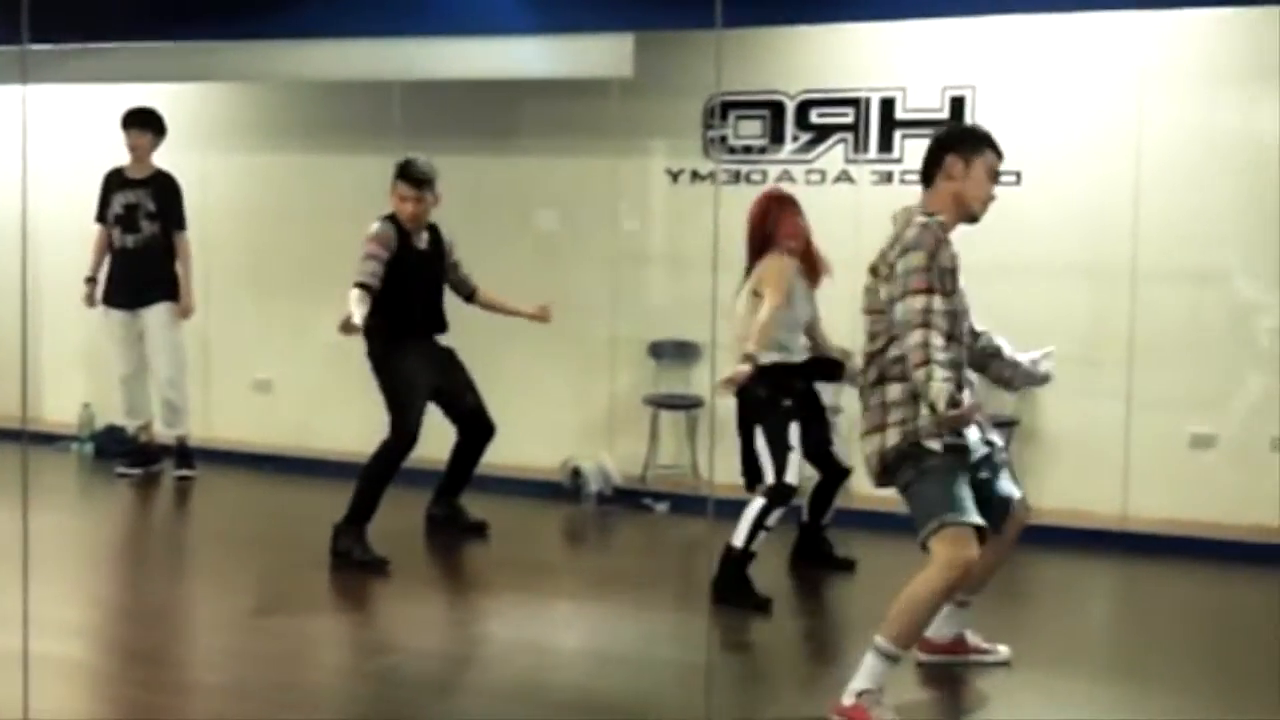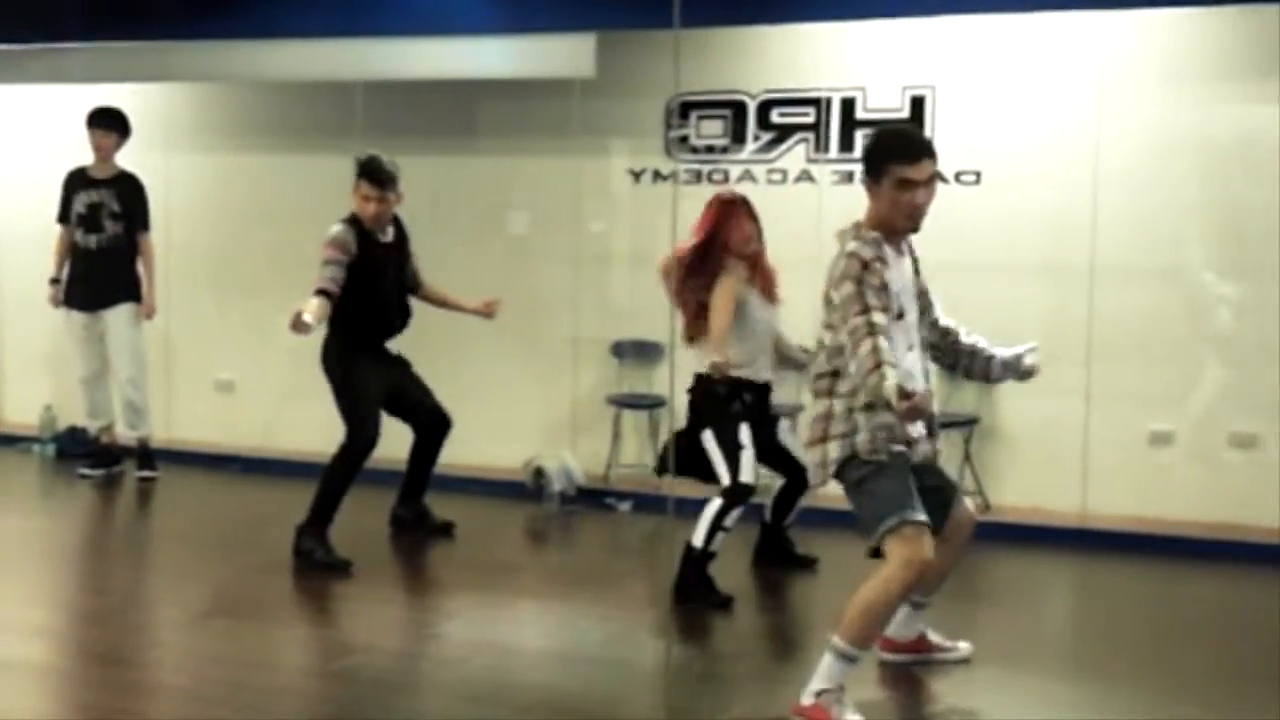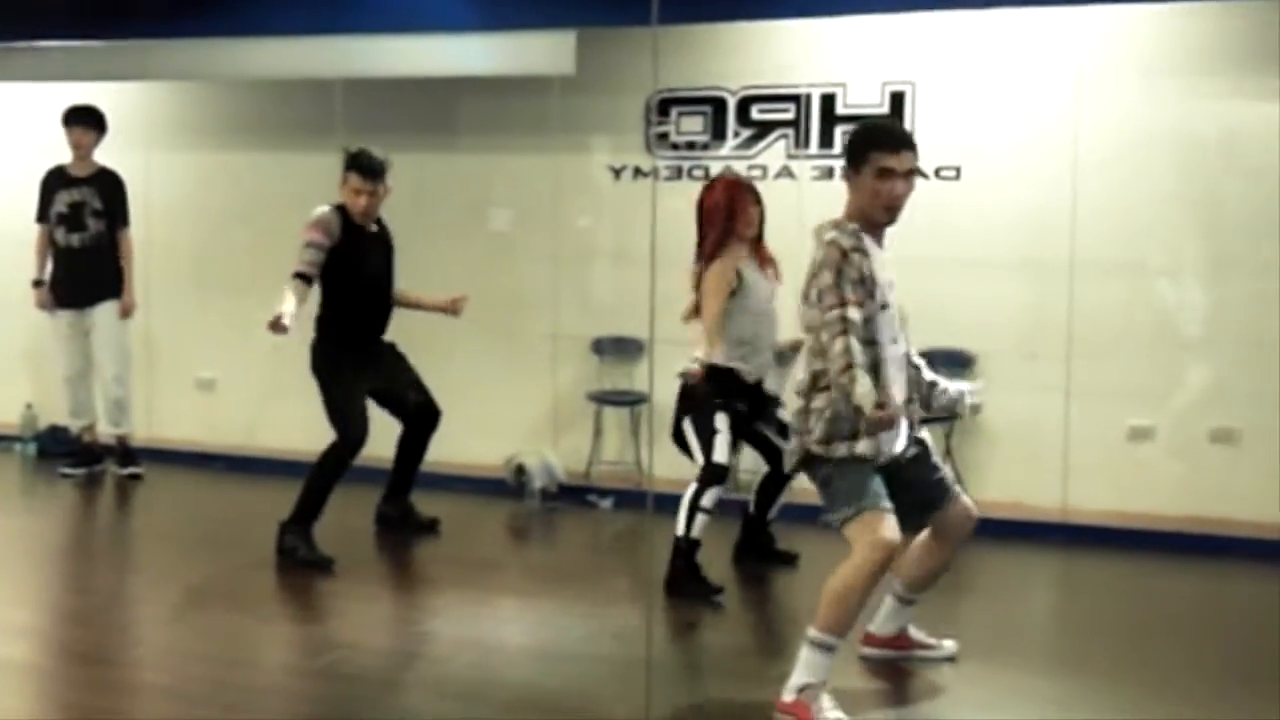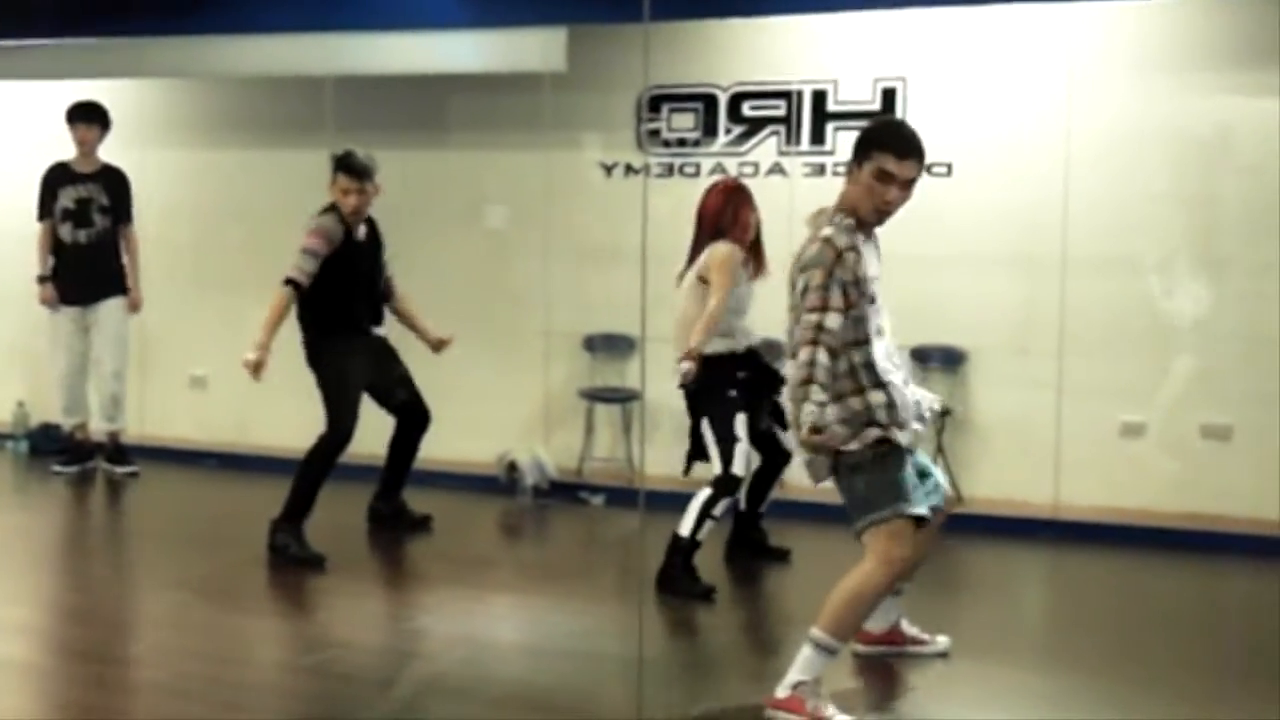
dt=0.3s
person 1, frame 1
left shoulder: (936, 242)
right shoulder: (919, 237)
right elbow: (917, 330)
left wrist: (1019, 367)
right wrist: (944, 397)
left hip: (951, 426)
right hip: (914, 431)
left knee: (1007, 520)
right knee: (957, 555)
left ankle: (943, 636)
person 1, frame 2
left shoulder: (902, 251)
right shoulder: (859, 257)
left elbow: (935, 334)
right elbow: (866, 342)
left wrist: (1004, 363)
right wrist: (896, 393)
left hip: (899, 432)
right hip: (862, 436)
left knee: (957, 523)
right knee: (912, 555)
left ankle: (902, 634)
person 1, frame 3
left shoulder: (873, 246)
right shoulder: (836, 247)
right elbow: (839, 340)
left wrist: (941, 393)
right wrist: (868, 398)
left hip: (892, 429)
right hip: (841, 429)
left knee: (956, 517)
right knee: (879, 541)
left ankle: (887, 629)
person 1, frame 4
left shoulder: (860, 241)
right shoulder: (830, 245)
right elbow: (814, 344)
left wrist: (911, 394)
right wrist: (813, 416)
left hip: (888, 415)
right hip: (857, 424)
left knee: (931, 507)
right knee: (890, 551)
left ankle: (879, 625)
person 2, frame 1
left shoulder: (802, 269)
right shoulder: (777, 268)
right elbow: (763, 318)
left wrist: (843, 365)
right wrist: (748, 359)
left hip: (796, 384)
right hip: (770, 386)
left knee: (837, 468)
right knee: (783, 486)
left ankle: (810, 545)
right ankle: (729, 579)
person 2, frame 2
left shoulder: (759, 276)
right shoulder: (729, 281)
right elbow: (718, 330)
left wrist: (808, 362)
right wrist: (717, 360)
left hip: (752, 397)
right hip: (723, 396)
left knee: (802, 470)
right knee: (739, 486)
left ankle: (772, 545)
right ankle: (691, 579)
person 2, frame 3
left shoulder: (755, 258)
right shoulder: (726, 262)
right elbow: (709, 315)
left wrist: (770, 358)
right wrist: (703, 357)
left hip: (747, 388)
right hip: (713, 386)
left knee: (786, 458)
right knee: (716, 467)
left ankle: (754, 540)
right ankle: (682, 570)
person 2, frame 4
left shoulder: (736, 254)
right shoulder: (725, 252)
right elbow: (714, 306)
right wrist: (691, 356)
left hip: (740, 370)
right hip: (716, 376)
left knee: (778, 452)
right knee: (731, 476)
left ankle: (745, 536)
person 3, frame 1
left shoulder: (437, 239)
right shoulder: (384, 232)
left elbow: (467, 290)
right elbow: (366, 285)
left wrist: (524, 313)
right wrist: (356, 316)
left hip: (429, 349)
right hip: (395, 347)
left knee: (479, 425)
right knee: (404, 435)
left ankle: (443, 508)
person 3, frame 2
left shoulder: (398, 231)
right shoulder: (345, 235)
left elbow: (414, 285)
right elbow: (327, 292)
left wrist: (471, 307)
right wrist: (310, 315)
left hip: (380, 355)
right hip: (349, 355)
left knee: (435, 422)
right knee: (363, 438)
left ankle: (409, 509)
right ankle: (311, 535)
person 3, frame 3
left shoulder: (381, 231)
right shoulder: (328, 220)
right elbow: (304, 275)
left wrist: (438, 306)
right wrist: (287, 312)
left hip: (373, 349)
right hip: (337, 353)
left knee: (424, 414)
right knee: (352, 437)
left ankle: (394, 507)
right ankle: (295, 532)
person 3, frame 4
left shoulder: (371, 230)
right shoulder: (328, 226)
left elbow: (386, 289)
right elbow: (294, 285)
left wrist: (425, 334)
right wrist: (263, 345)
left hip: (366, 341)
right hip: (331, 343)
left knee: (415, 414)
right knee: (340, 430)
left ankle: (386, 504)
right ankle: (286, 529)
person 4, frame 1
left shoulder: (166, 184)
right shoulder: (112, 180)
left elbow: (180, 239)
right elbow: (105, 233)
left wrist: (188, 290)
right wrist: (91, 278)
left hip: (159, 293)
right hip: (119, 292)
left knee: (168, 371)
right knee: (129, 372)
person 4, frame 2
left shoulder: (130, 185)
right shoulder: (74, 180)
left elbow: (143, 240)
right elbow: (66, 233)
left wrist: (150, 291)
right wrist: (56, 279)
left hip: (121, 294)
right hip: (80, 293)
left knee: (129, 373)
right knee: (90, 374)
person 4, frame 3
left shoulder: (110, 181)
right shoulder: (52, 180)
left elbow: (123, 237)
right elbow: (44, 233)
left wrist: (129, 288)
right wrist: (39, 281)
left hip: (106, 292)
right hip: (65, 292)
left knee: (114, 370)
right knee: (73, 372)
person 4, frame 4
left shoulder: (115, 178)
right shoulder: (54, 176)
left elbow: (127, 233)
right elbow: (45, 230)
left wrist: (135, 284)
right wrist: (44, 278)
left hip: (109, 289)
right hip: (67, 289)
left knee: (111, 369)
right knee: (69, 369)
